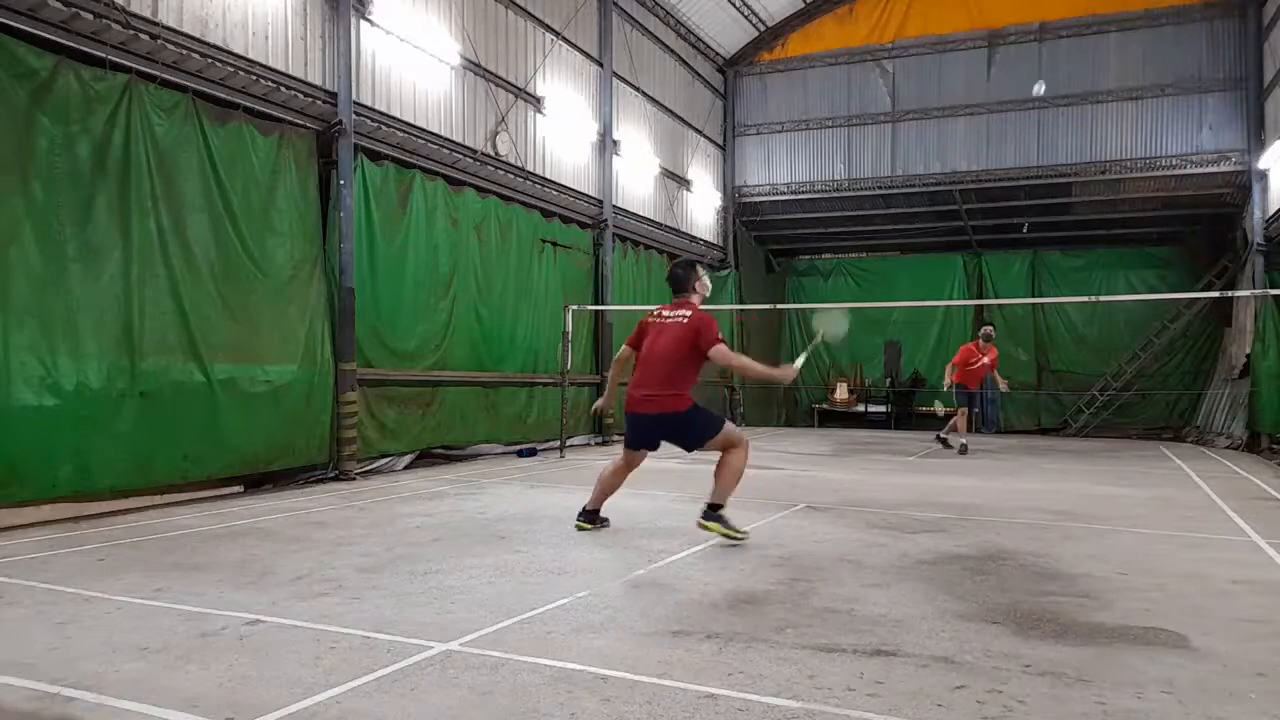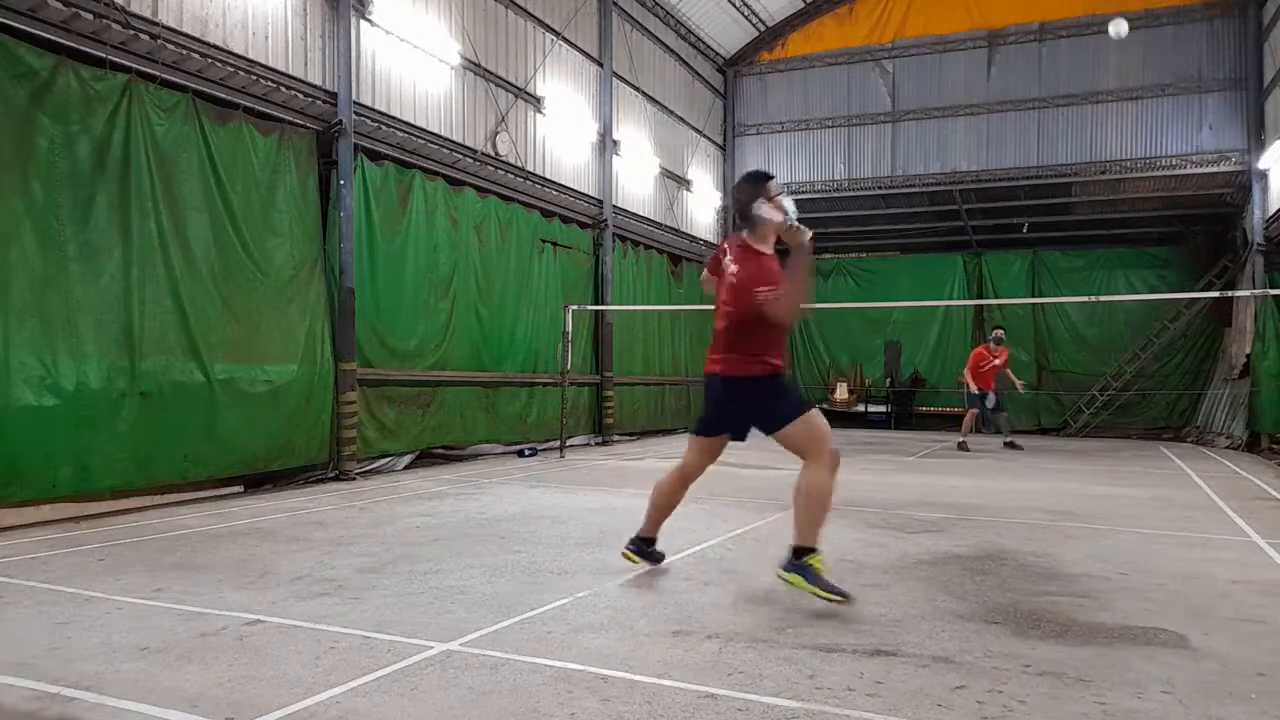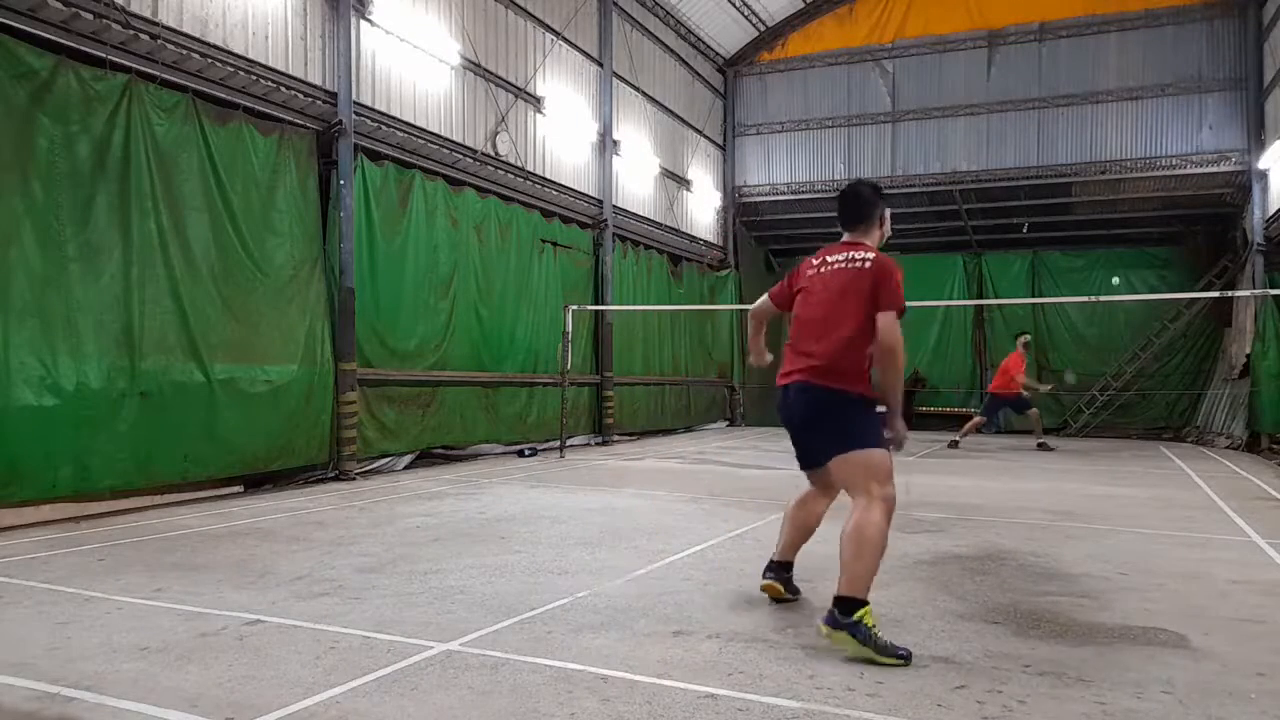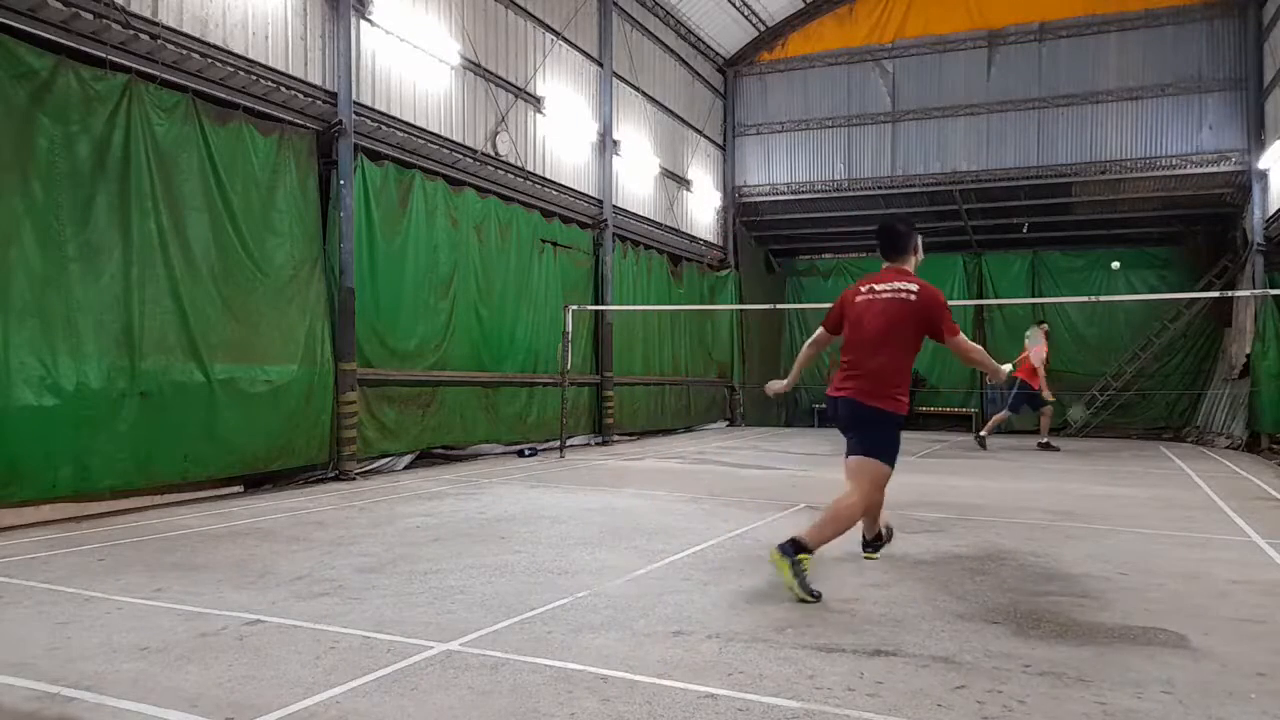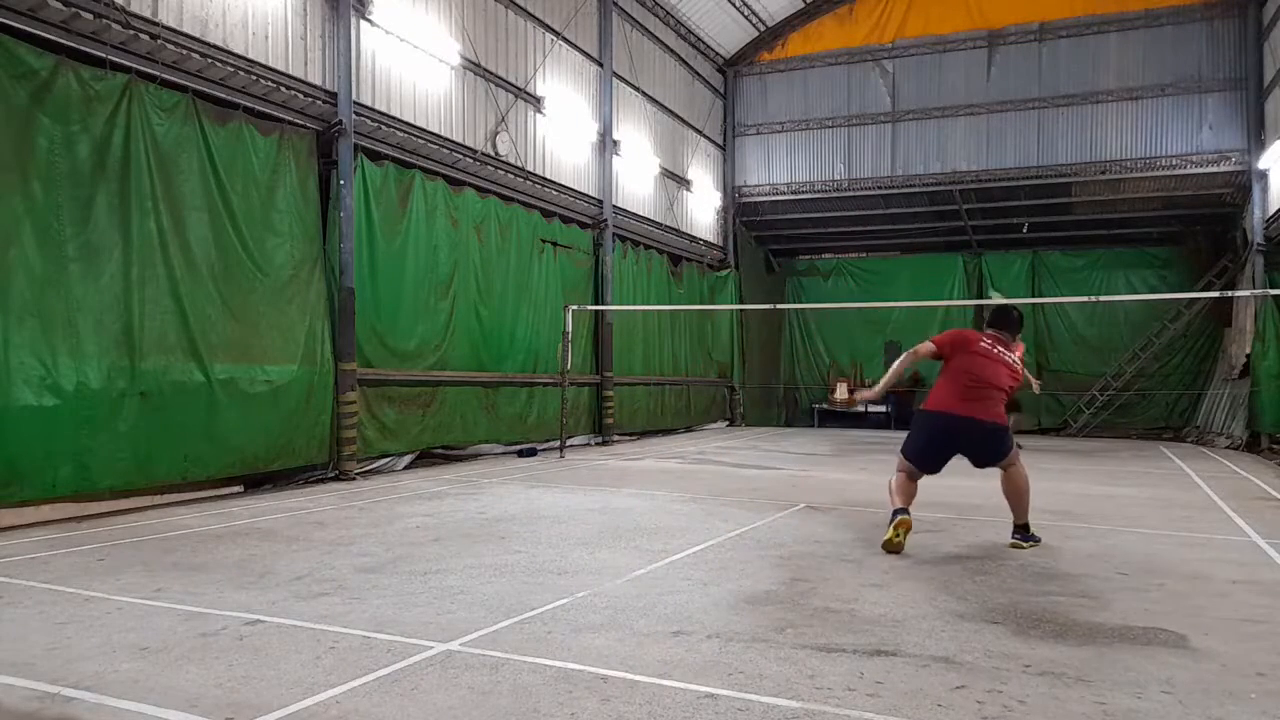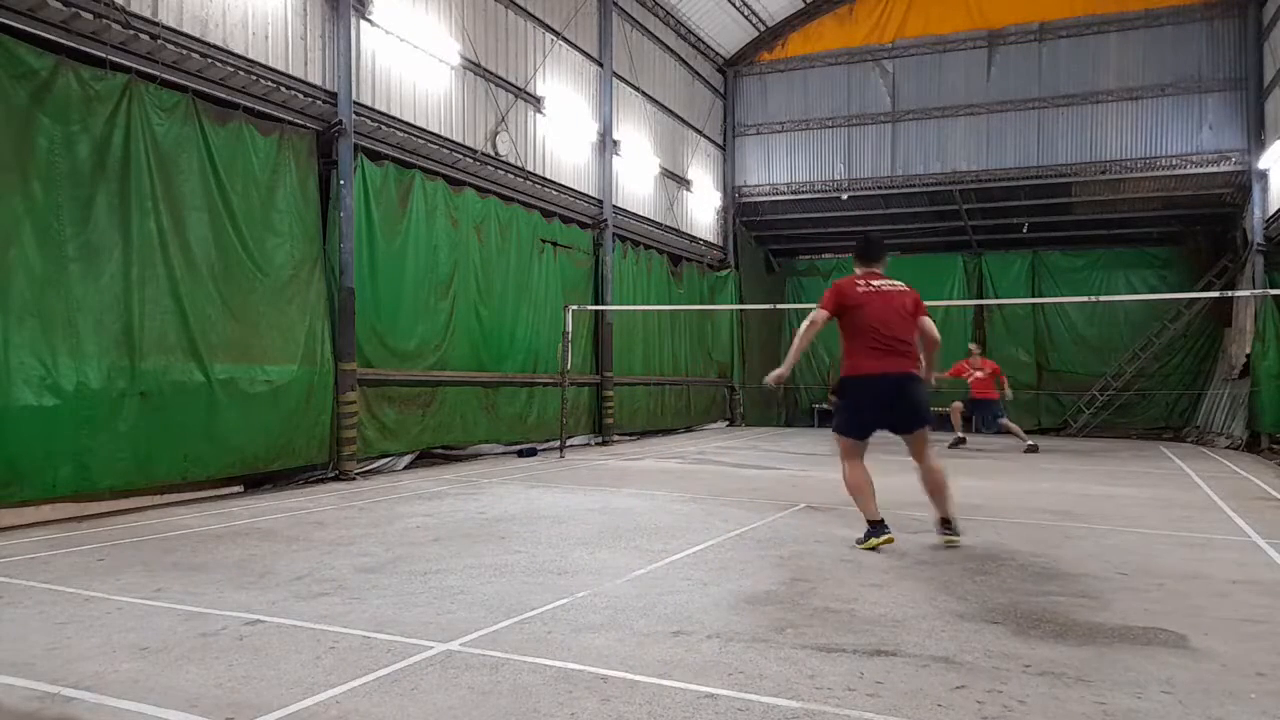
dt=0.5s
person 1, frame 1
left shoulder: (651, 318)
right shoulder: (701, 320)
left elbow: (620, 358)
right elbow: (727, 359)
left wrist: (608, 396)
right wrist: (776, 373)
left hip: (637, 408)
right hip: (675, 410)
left knee: (627, 460)
right knee: (737, 444)
left ankle: (589, 513)
right ankle: (713, 512)
person 1, frame 2
left shoulder: (735, 248)
right shoulder: (755, 263)
left elbow: (711, 280)
right elbow: (784, 312)
right wrist: (801, 256)
left hip: (726, 373)
right hip: (758, 379)
left knee: (693, 465)
right knee: (823, 454)
left ankle: (643, 541)
right ankle: (803, 559)
person 1, frame 3
left shoulder: (810, 266)
right shoulder: (883, 267)
left elbow: (758, 311)
right elbow: (888, 341)
left wrist: (758, 352)
right wrist: (894, 412)
left hip: (793, 390)
right hip: (837, 395)
left knee: (824, 486)
right knee: (877, 498)
left ankle: (779, 571)
right ankle: (848, 614)
person 1, frame 4
left shoulder: (854, 293)
right shoulder: (925, 296)
left elbow: (816, 342)
right elbow: (963, 348)
left wrist: (789, 382)
right wrist: (996, 370)
left hip: (842, 398)
right hip: (880, 406)
left knee: (873, 468)
right knee: (861, 499)
left ankle: (873, 537)
right ankle: (794, 551)
person 1, frame 5
left shoulder: (961, 337)
right shoulder: (1015, 366)
left elbow: (915, 354)
left wrist: (880, 389)
left hip: (936, 418)
right hip: (986, 426)
left knee: (904, 474)
right knee: (1012, 464)
left ankle: (900, 513)
right ankle: (1022, 531)
person 1, frame 6
left shoulder: (842, 288)
right shoulder: (907, 292)
left elbow: (813, 324)
right elbow: (932, 337)
left wrist: (787, 367)
right wrist: (926, 371)
left hip: (861, 380)
right hip: (905, 379)
left knee: (851, 458)
right knee: (923, 454)
left ankle: (877, 527)
right ankle: (947, 523)
